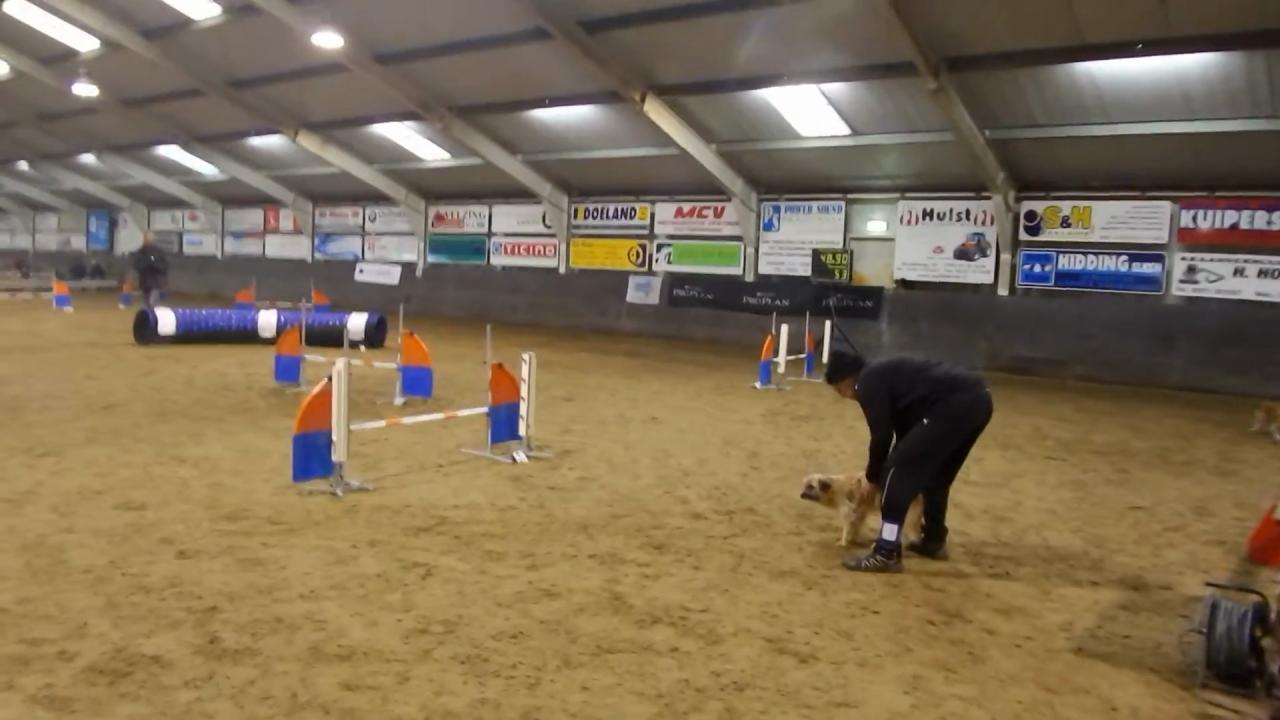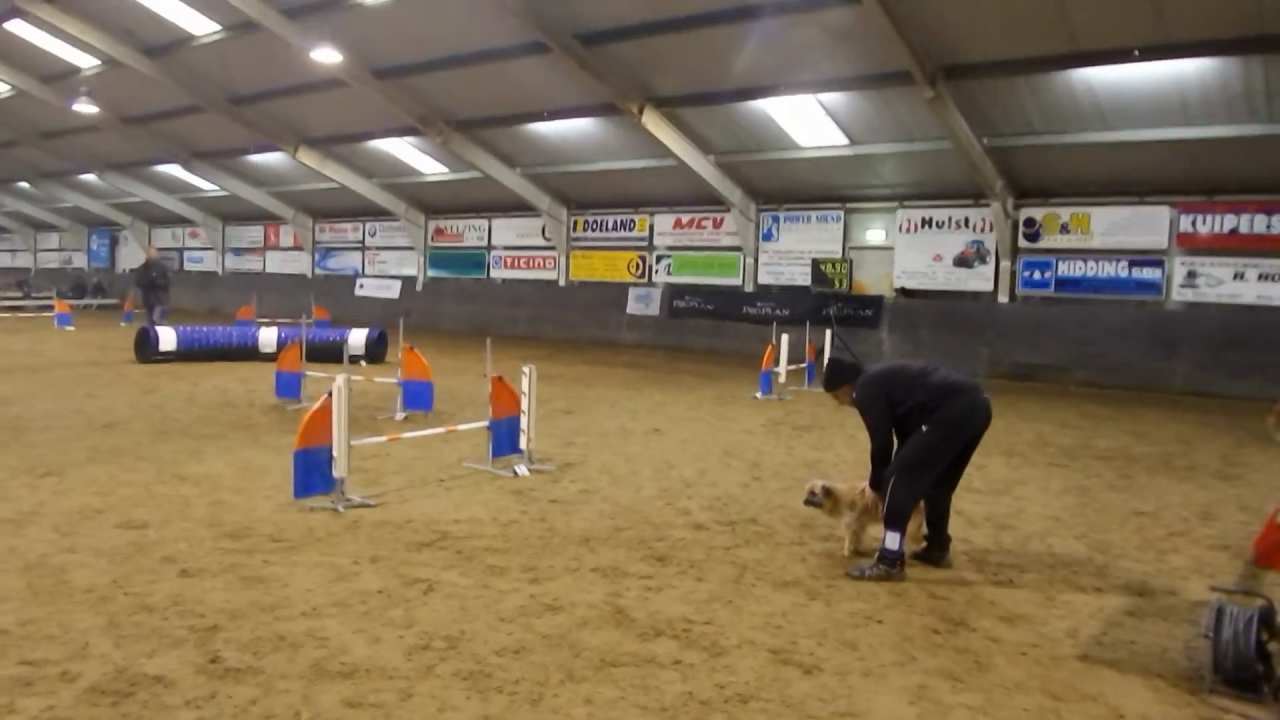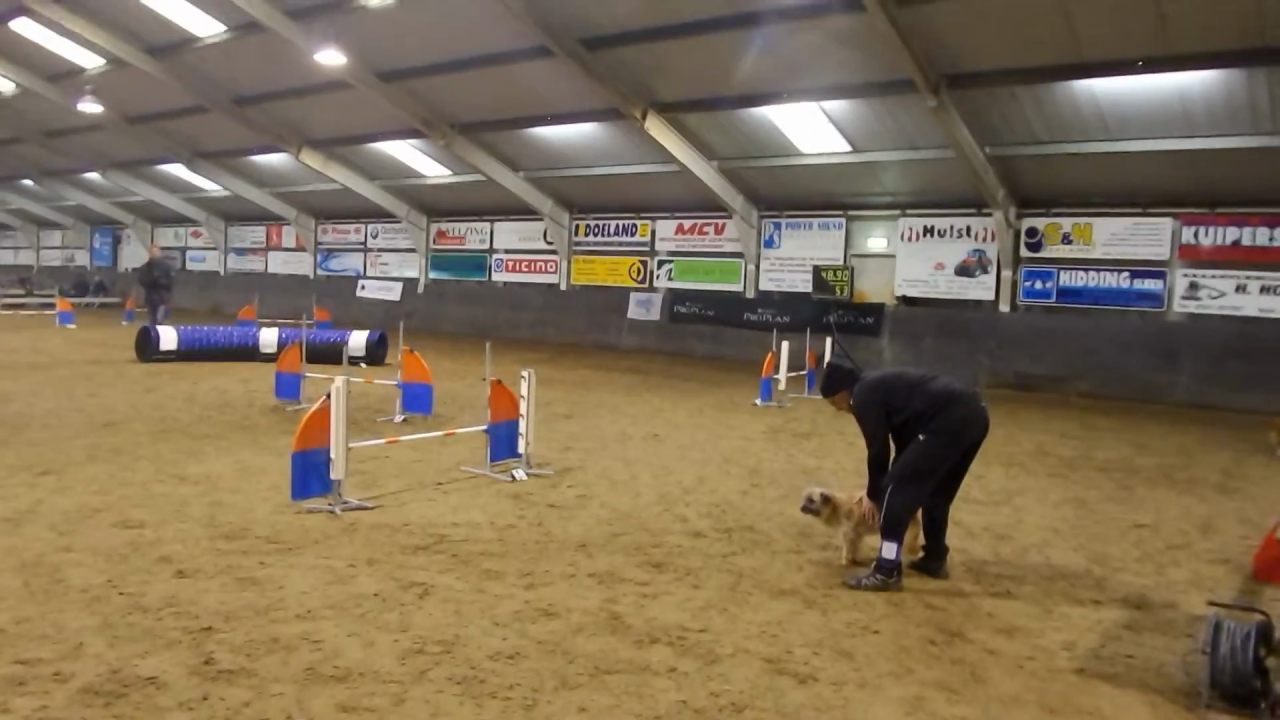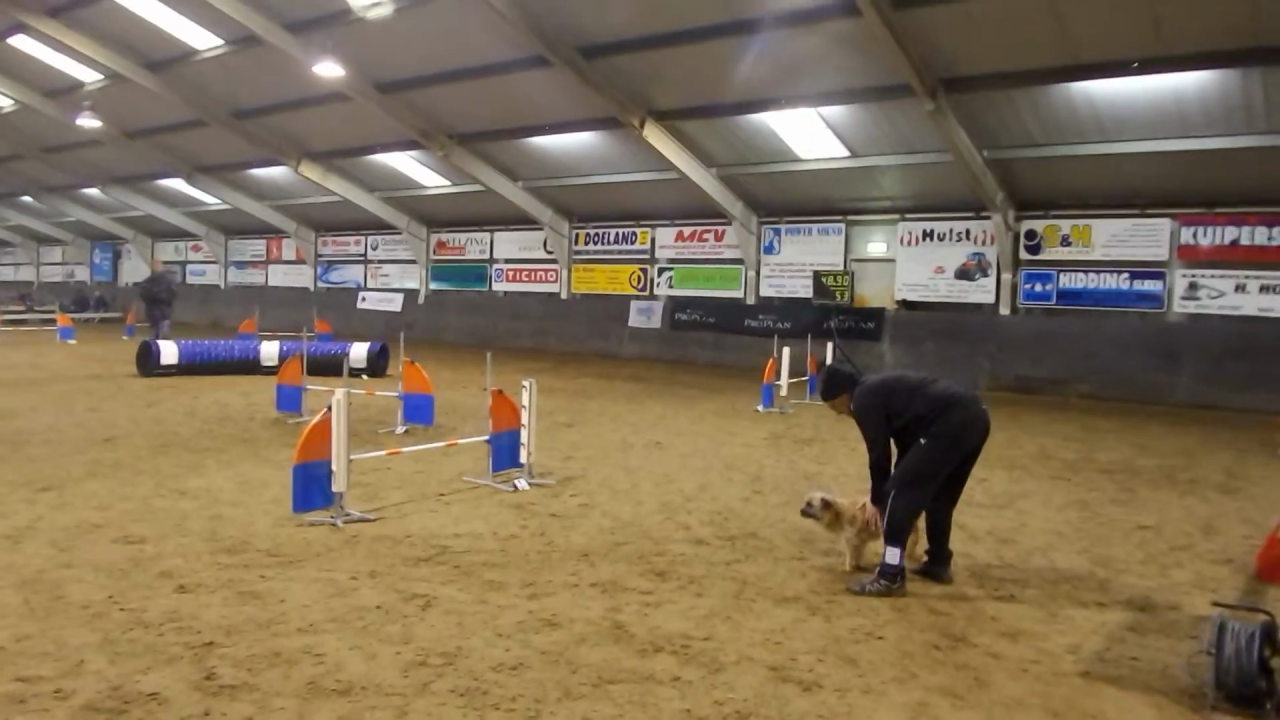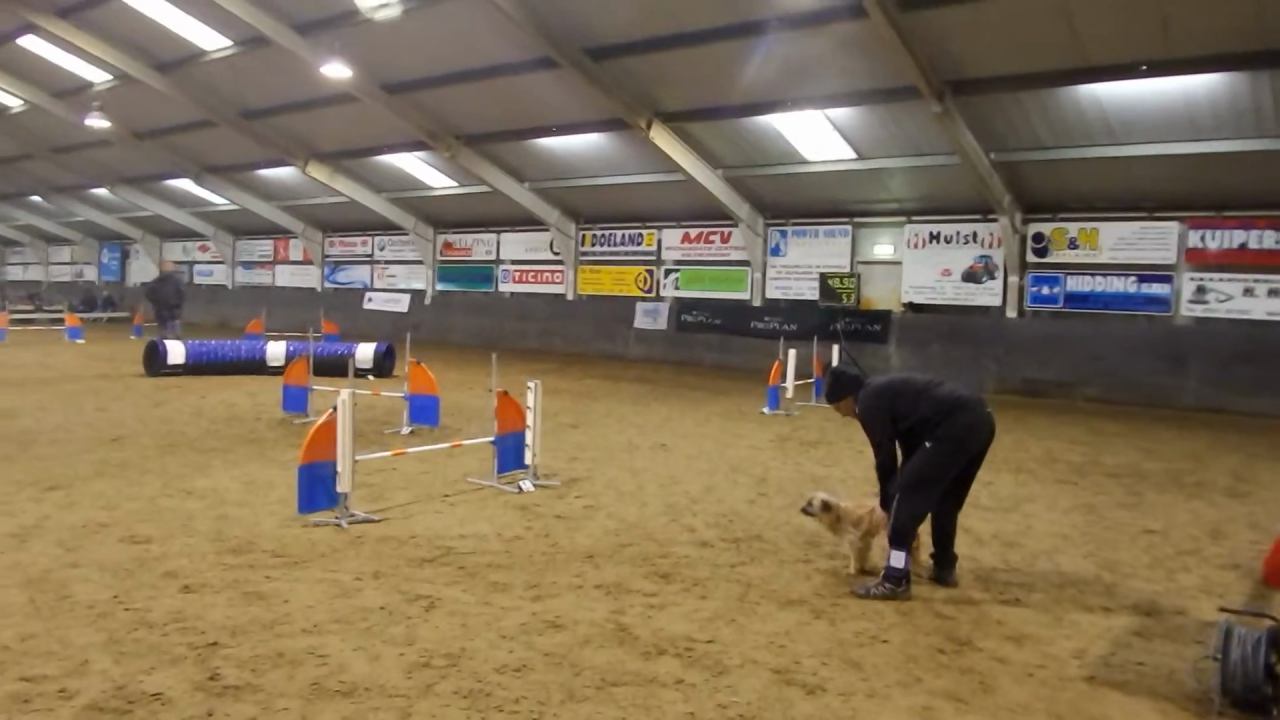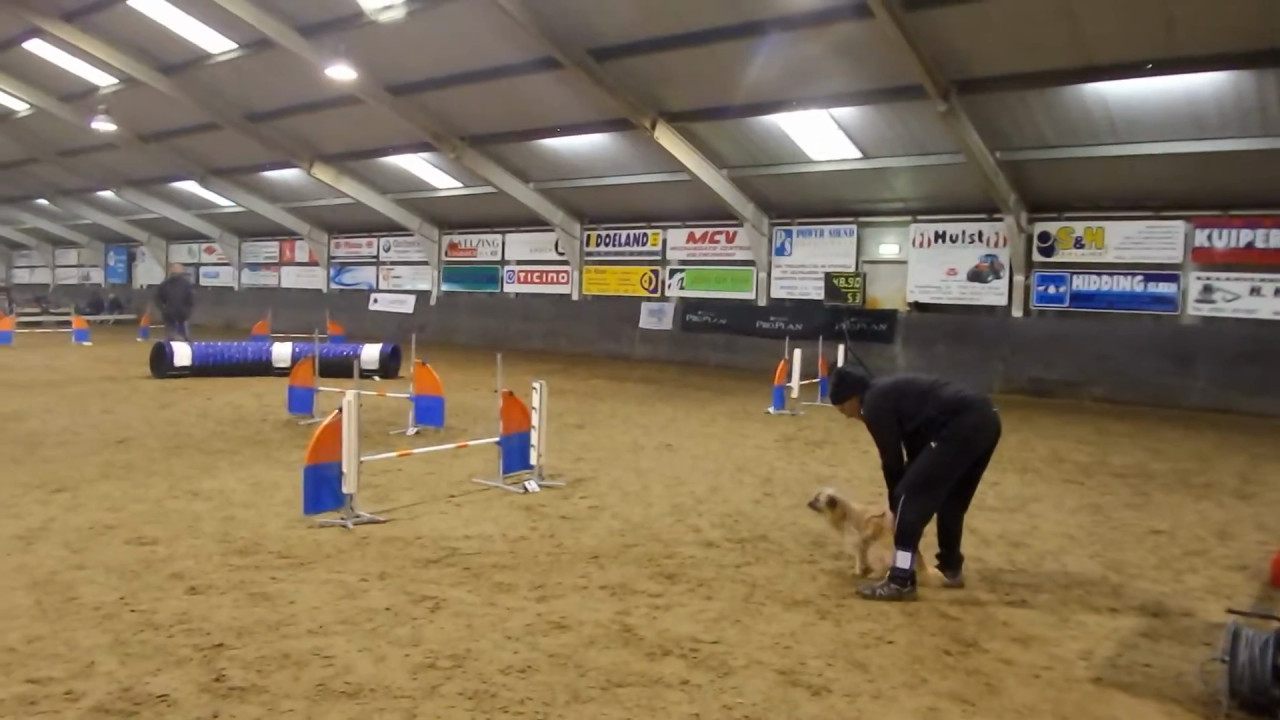
dt=0.1s
person 1, frame 1
left shoulder: (868, 382)
right shoulder: (885, 372)
left elbow: (881, 435)
right elbow: (905, 428)
left wrist: (873, 477)
left hip: (953, 406)
right hip: (978, 398)
left knee: (898, 472)
right knee: (937, 474)
left ankle: (887, 554)
right ankle: (934, 540)
person 1, frame 2
left shoulder: (866, 390)
right shoulder: (883, 379)
left elbow: (881, 443)
right elbow: (906, 434)
left wrist: (876, 486)
left hip: (952, 412)
right hip: (977, 404)
left knee: (899, 480)
right knee: (938, 482)
left ankle: (890, 563)
right ankle: (938, 549)
person 1, frame 3
left shoulder: (864, 396)
right shoulder: (881, 385)
left elbow: (878, 451)
right elbow: (904, 442)
left wrist: (875, 496)
right wrist: (885, 491)
left hip: (949, 422)
right hip: (974, 413)
left knee: (896, 490)
right knee: (936, 492)
left ankle: (886, 573)
right ankle: (935, 559)
person 1, frame 4
left shoulder: (864, 400)
right shoulder: (881, 389)
left elbow: (879, 455)
right elbow: (907, 445)
left wrist: (878, 502)
left hip: (950, 425)
right hip: (975, 416)
left knee: (899, 495)
right knee: (940, 496)
left ankle: (890, 578)
right ankle: (939, 564)
person 1, frame 5
left shoulder: (869, 403)
right shoulder: (885, 390)
left elbow: (885, 459)
right elbow: (911, 448)
left wrist: (887, 504)
right wrist: (893, 501)
left hip: (955, 428)
right hip: (980, 419)
left knee: (904, 498)
right knee: (946, 499)
left ankle: (895, 581)
right ankle: (944, 567)
person 1, frame 6
left shoulder: (875, 404)
right shoulder: (890, 391)
left elbow: (892, 460)
right elbow: (916, 448)
left wrist: (897, 505)
left hip: (961, 428)
right hip: (986, 419)
left knee: (911, 498)
right knee: (952, 499)
left ankle: (901, 582)
right ankle: (950, 568)
